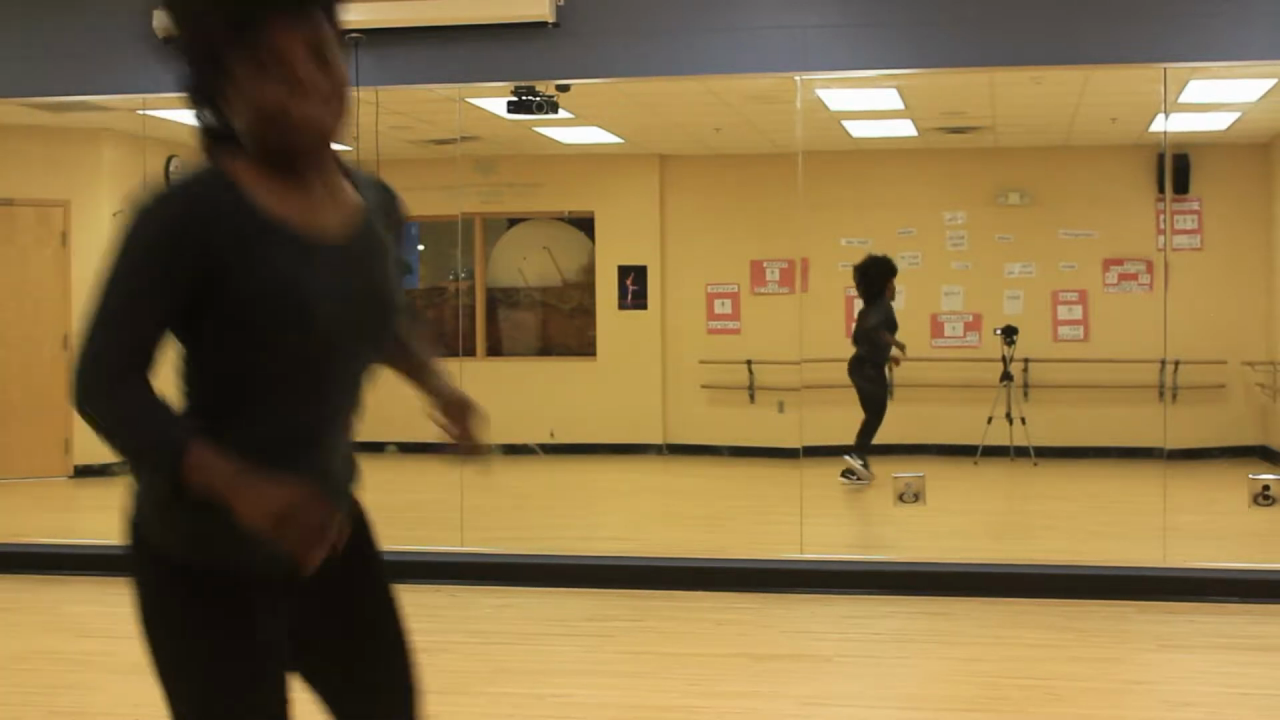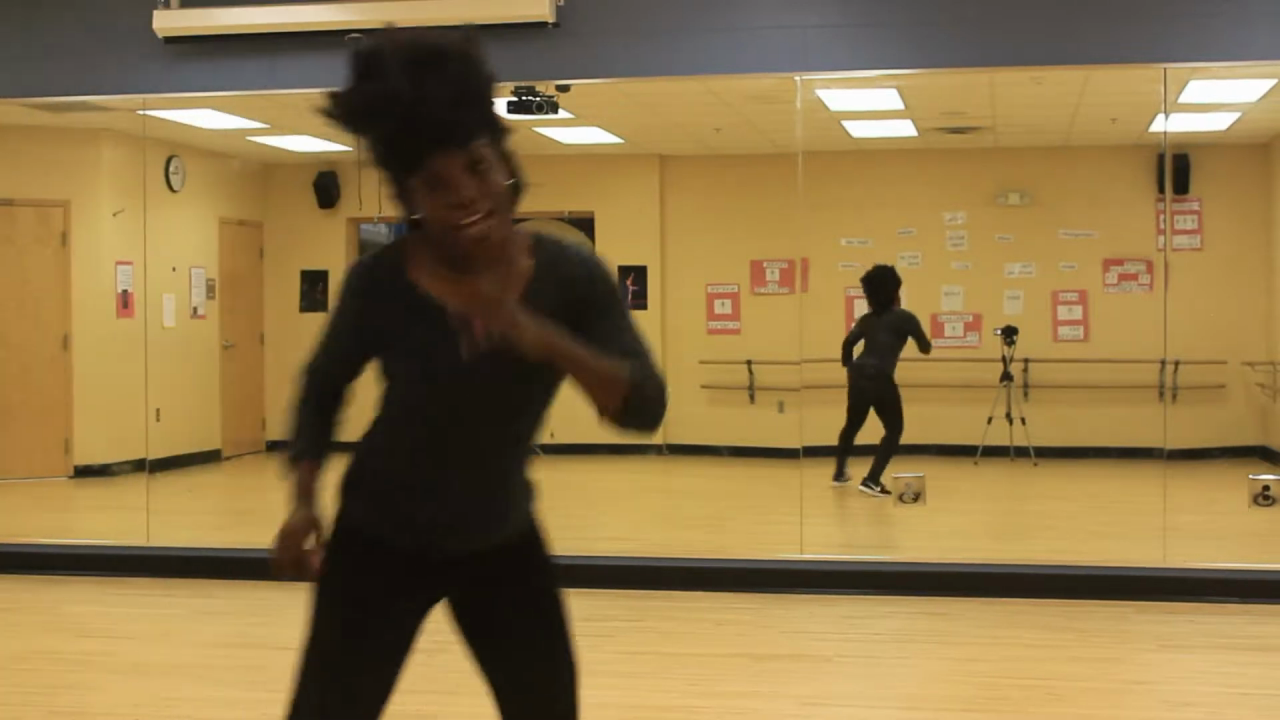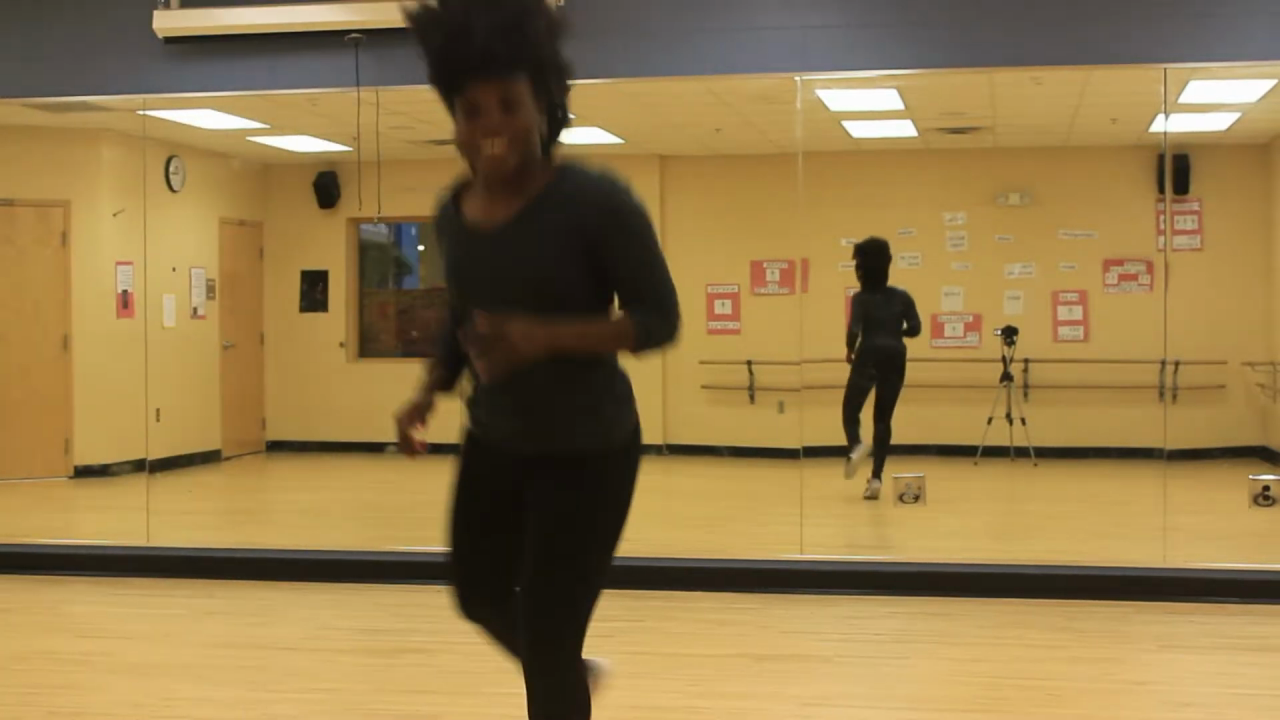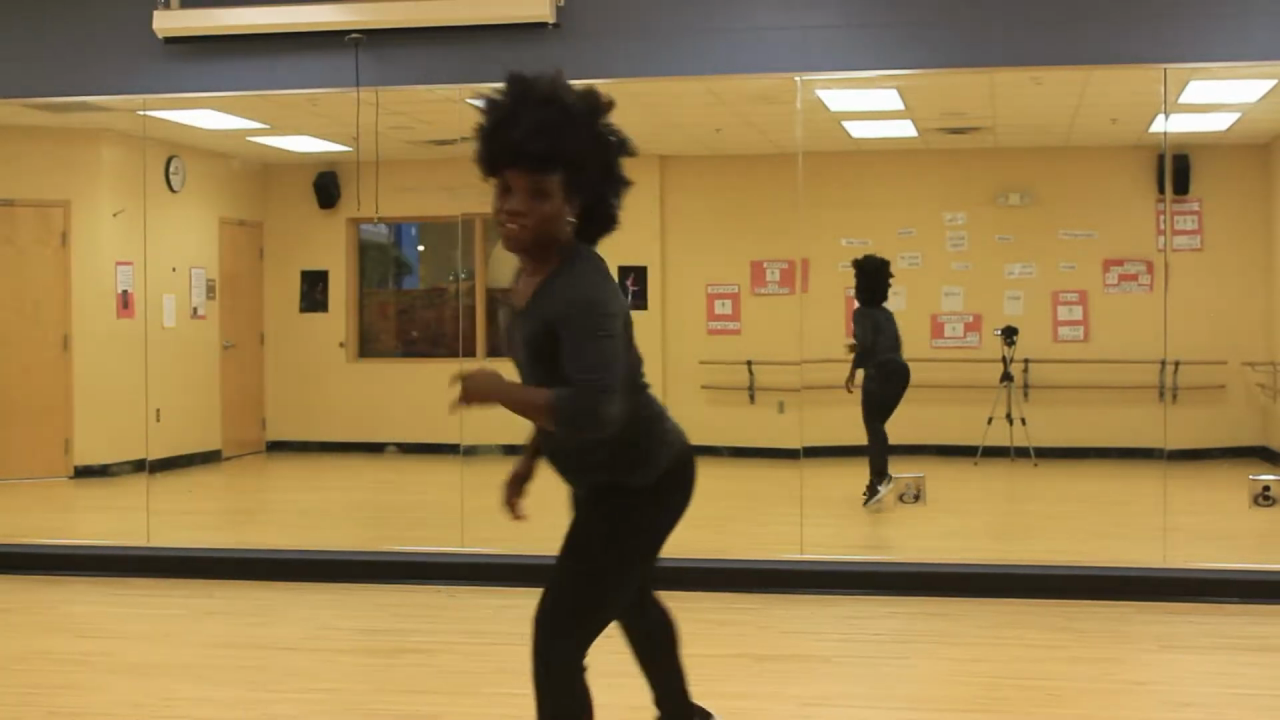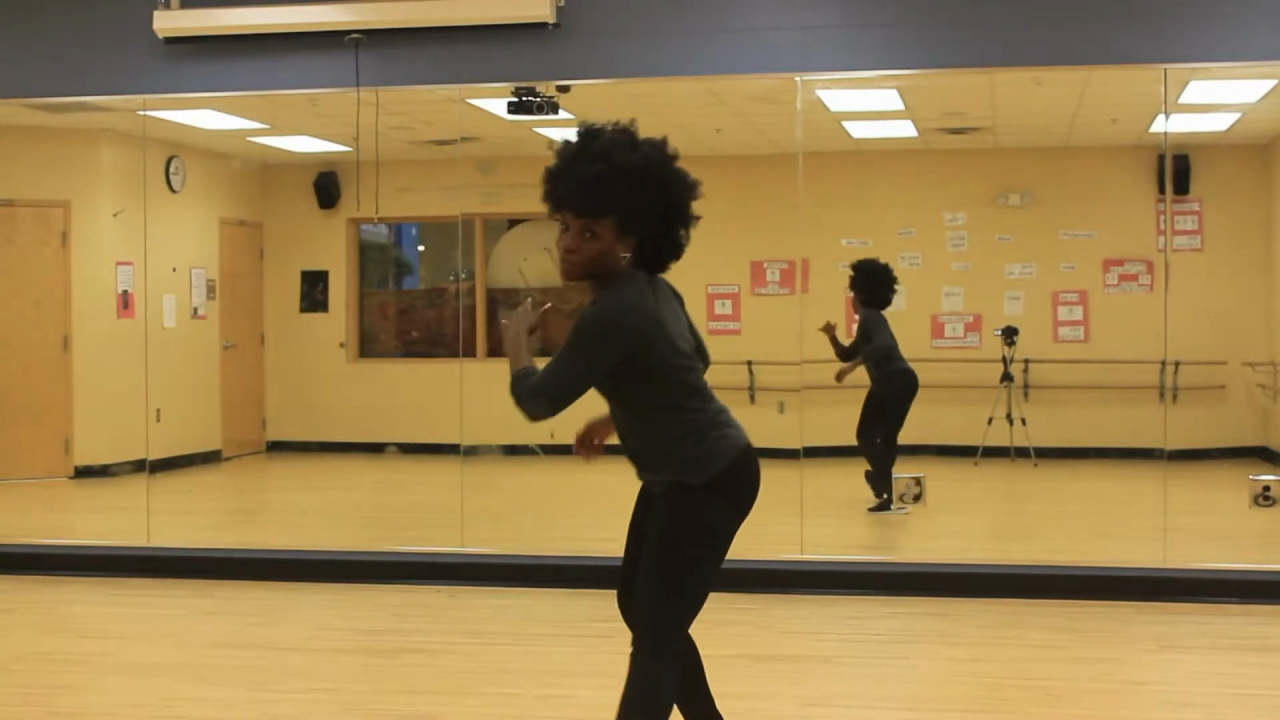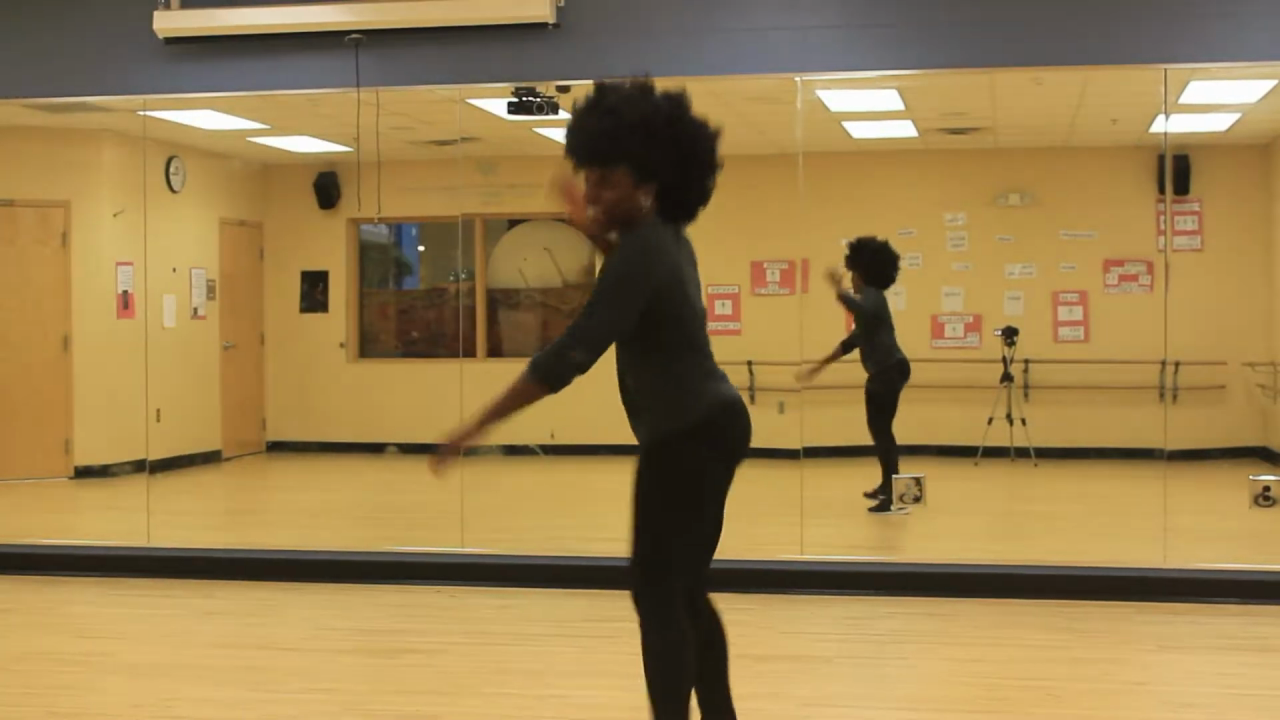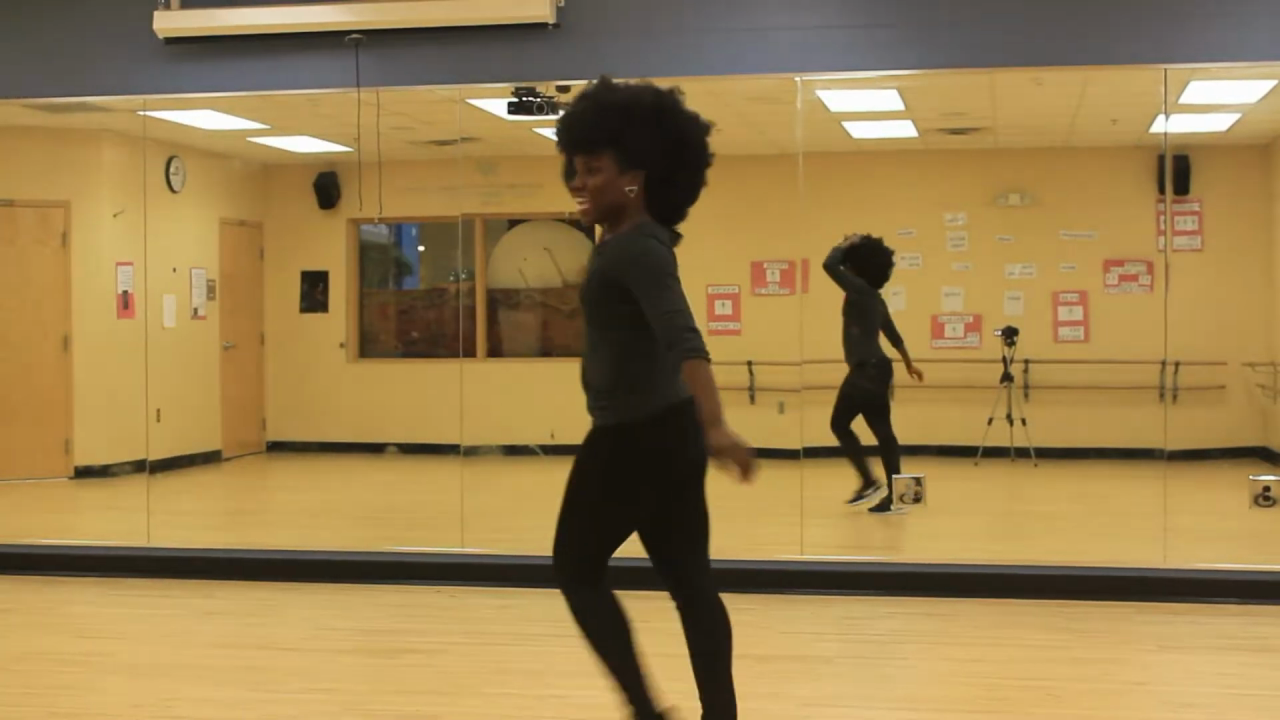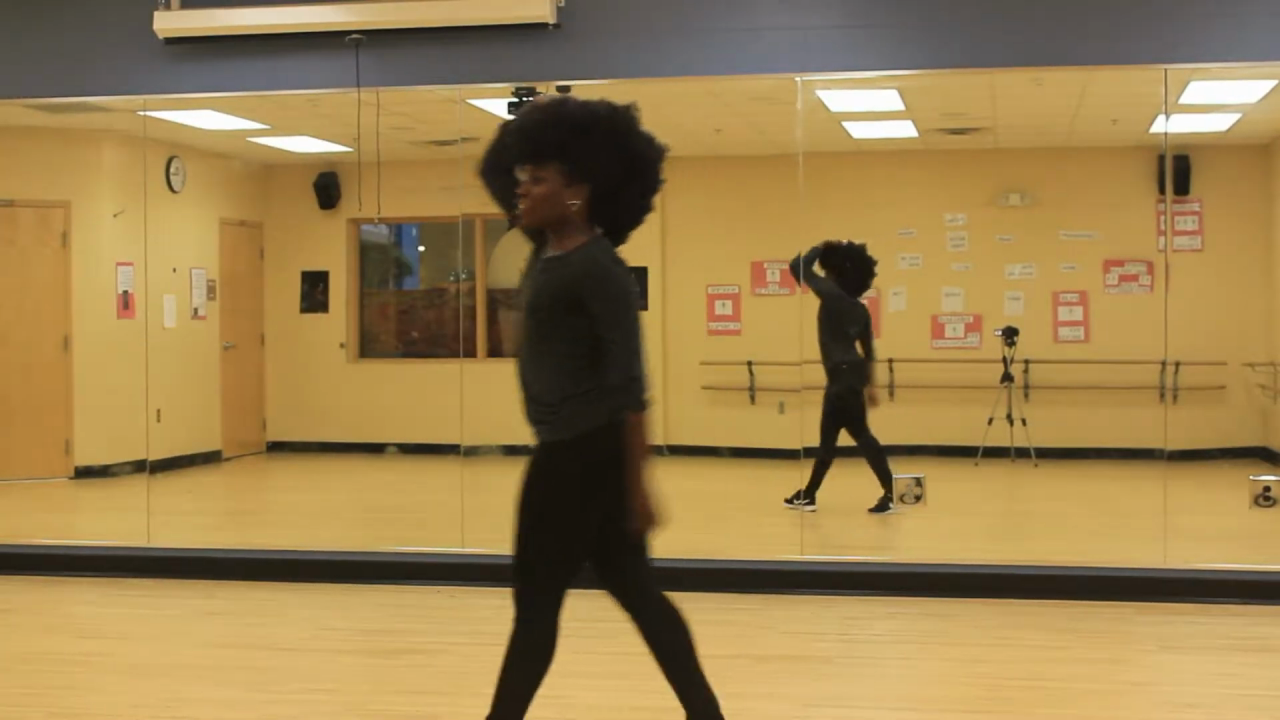
dt=0.3s
person 1, frame 1
left shoulder: (376, 208)
right shoulder: (192, 216)
right elbow: (105, 388)
left wrist: (436, 382)
right wrist: (240, 488)
left hip: (321, 528)
right hip: (208, 558)
person 1, frame 2
left shoulder: (574, 277)
right shoulder: (382, 279)
left elbow: (645, 407)
right elbow: (323, 387)
left wrist: (543, 339)
right wrist: (302, 504)
left hip: (498, 537)
right hip: (381, 537)
person 1, frame 3
left shoulder: (595, 201)
right shoulder: (458, 210)
left elbow: (659, 322)
left wrist: (545, 336)
right wrist: (429, 391)
left hip: (592, 450)
right hip: (497, 444)
left knee: (548, 643)
right knee: (479, 599)
person 1, frame 4
left shoulder: (578, 292)
right shoulder: (536, 280)
left elbow: (595, 414)
left wrist: (499, 390)
right wrist: (530, 461)
left hip: (639, 481)
right hip: (620, 476)
left knee: (557, 636)
right knee: (628, 599)
person 1, frame 5
left shoulder: (613, 313)
right shoulder: (650, 291)
left elbow: (539, 400)
left wrist: (516, 337)
right wrist: (616, 422)
left hip: (708, 480)
right hip: (687, 475)
left knee: (653, 637)
right knee: (645, 611)
person 1, frame 6
left shoulder: (637, 257)
right shoulder: (666, 239)
left elbow: (567, 359)
left wrist: (476, 426)
right wrist: (597, 230)
left hip: (690, 434)
right hip: (708, 423)
left knee: (659, 596)
right knee: (681, 587)
person 1, frame 7
left shoulder: (636, 248)
right shoulder: (631, 231)
left elbow: (681, 337)
right elbow: (573, 172)
left wrist: (716, 421)
left hip: (640, 432)
right hip: (671, 428)
left knee: (576, 570)
right knee: (691, 581)
person 1, frame 8
left shoulder: (598, 268)
right shoulder: (546, 241)
left elbow: (628, 380)
right elbow: (493, 168)
left wrist: (637, 481)
right wrist: (529, 116)
left hip: (583, 450)
right hip: (571, 447)
left knee: (536, 596)
right knee: (634, 589)
person 2, frame 1
left shoulder: (870, 309)
right shoulder: (882, 307)
right elbow: (869, 329)
left wrist: (886, 355)
right wrist: (893, 341)
left hip: (866, 366)
right hip: (868, 367)
left knee: (874, 413)
right knee: (876, 410)
left ankle: (852, 471)
right ankle: (857, 455)
person 2, frame 2
left shoulder: (868, 319)
right shoulder: (905, 317)
left elbow: (847, 343)
right elbow: (926, 349)
left wrist: (850, 369)
right wrist: (910, 334)
left hip: (860, 376)
right hip: (881, 378)
left knee: (852, 425)
right knee: (894, 430)
left ankle: (840, 472)
right ankle: (871, 479)
person 2, frame 3
left shoulder: (861, 298)
right shoulder: (902, 296)
left elbow: (854, 329)
right elbow: (915, 329)
left wrist: (849, 350)
left hip: (868, 357)
right hip: (894, 359)
left knee: (850, 410)
right knee: (883, 419)
left ankle: (855, 445)
right ankle: (876, 476)
person 2, frame 4
left shoulder: (862, 312)
right shoulder: (886, 314)
left elbow: (866, 343)
left wrist: (852, 371)
right wrist: (859, 353)
left hip: (882, 374)
right hip: (899, 372)
left knee: (873, 426)
right knee: (876, 425)
left ankle: (881, 480)
right ankle: (875, 485)
person 2, frame 5
left shoulder: (869, 317)
right shoulder: (871, 318)
left elbow: (884, 346)
right elbow: (846, 355)
left wrist: (852, 366)
right wrist: (832, 337)
left hip: (890, 381)
right hip: (905, 380)
left knee: (867, 437)
right knee: (887, 437)
left ankle: (892, 496)
right ankle: (880, 481)
person 2, frame 6
left shoulder: (872, 298)
right shoulder: (873, 299)
left elbow: (860, 309)
right elbow: (854, 340)
left wrist: (839, 288)
right wrist: (820, 365)
left hip: (887, 369)
right hip: (889, 368)
left knee: (879, 430)
right knee: (881, 429)
left ankle: (893, 496)
right ankle: (888, 486)
person 2, frame 7
left shoulder: (860, 290)
right shoulder: (873, 298)
left elbow: (830, 264)
right elbow: (893, 334)
left wrist: (847, 243)
right wrist: (908, 364)
left hip: (868, 370)
right hip: (873, 368)
left knee: (839, 424)
right knee: (881, 430)
left ankle: (869, 481)
person 2, frame 8
left shoulder: (829, 293)
right shoulder: (860, 309)
left elbow: (798, 266)
right elbow: (868, 350)
left wrist: (820, 248)
right wrist: (870, 386)
left hip: (842, 373)
right hip: (853, 372)
left knee: (858, 434)
right knee: (829, 434)
left ankle: (888, 491)
right ankle: (809, 494)
